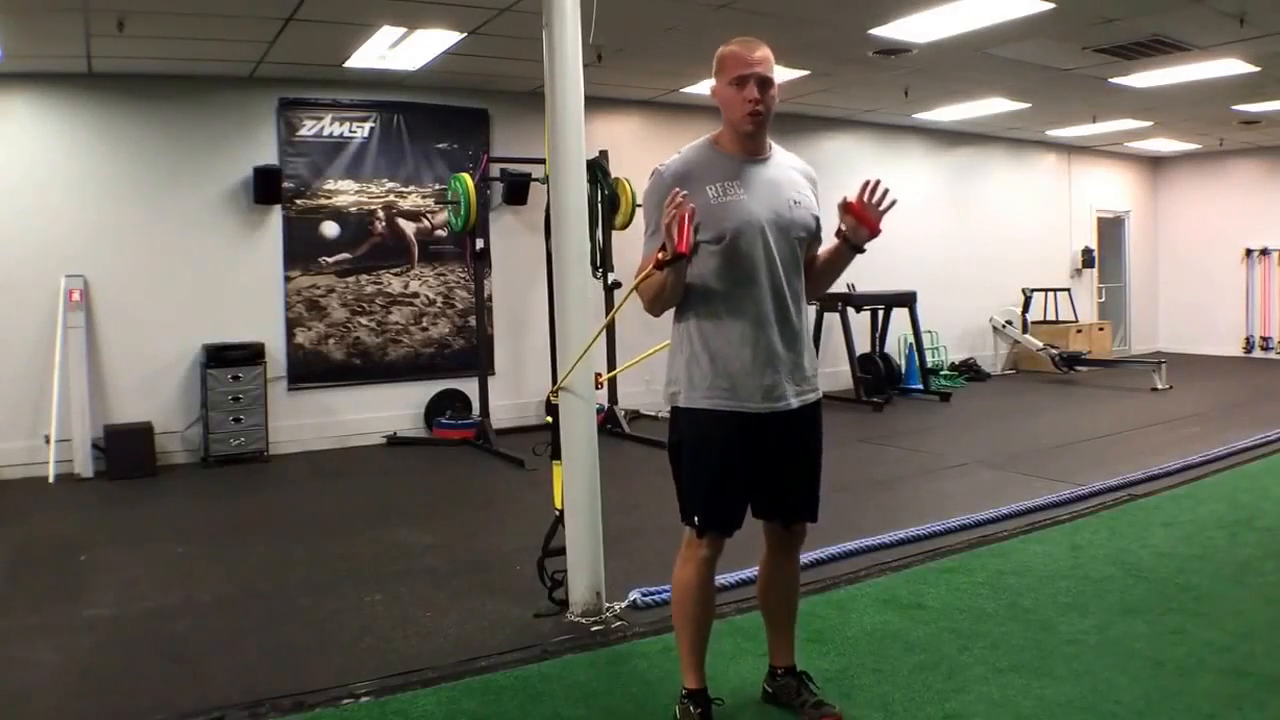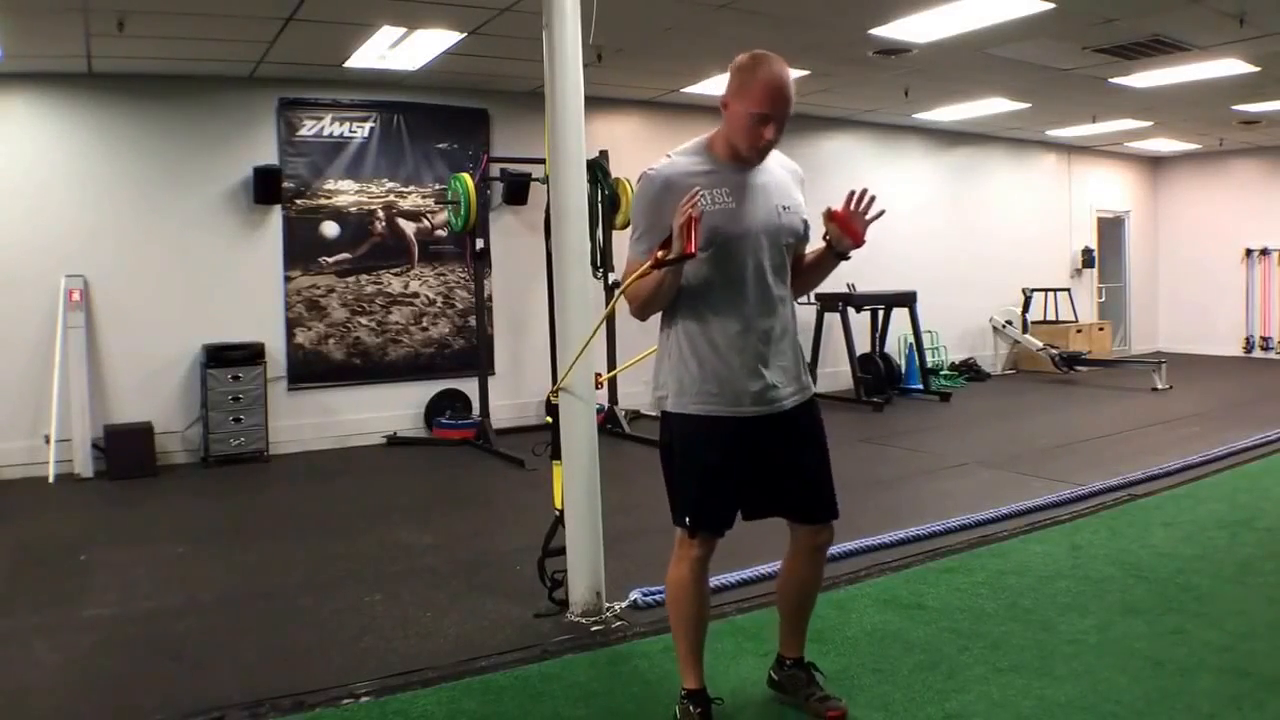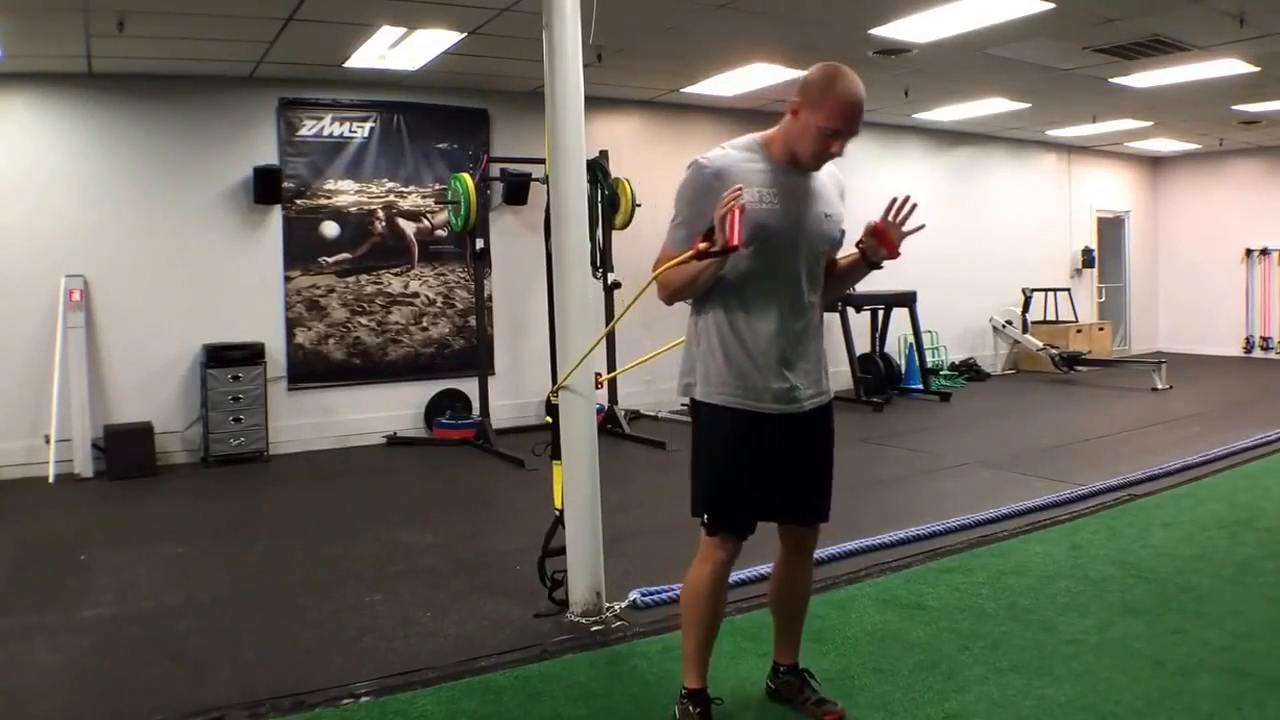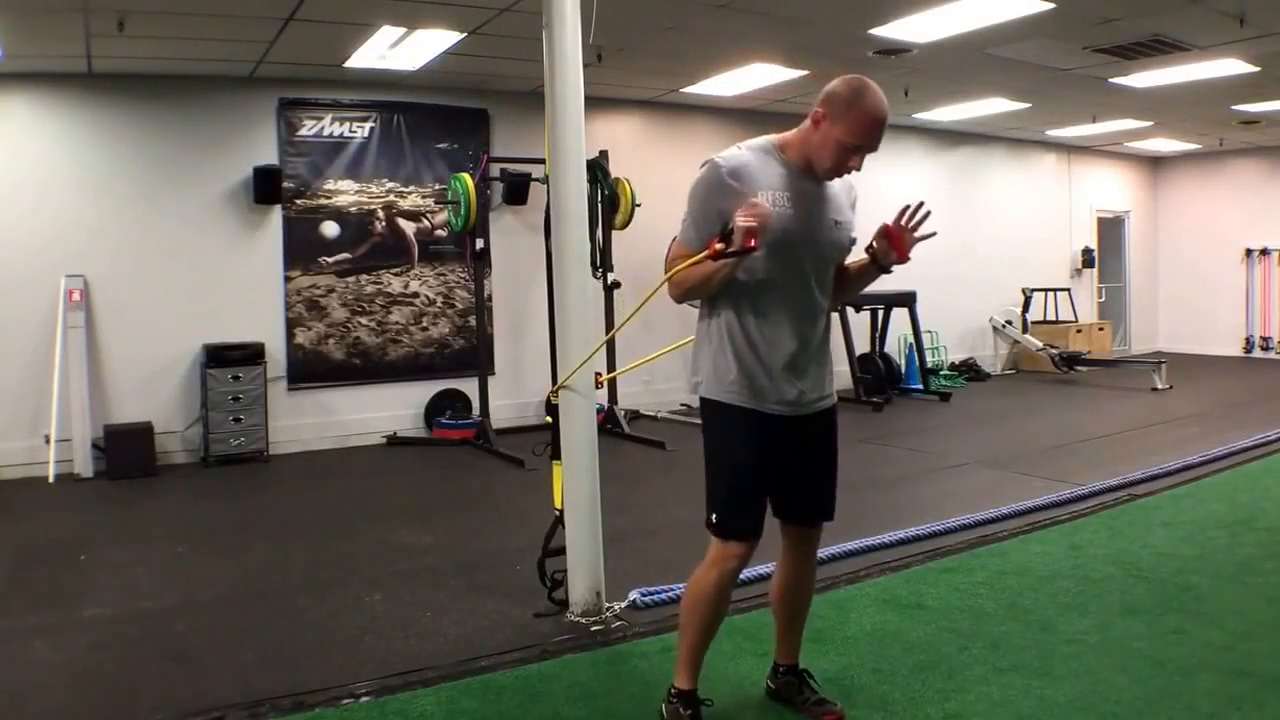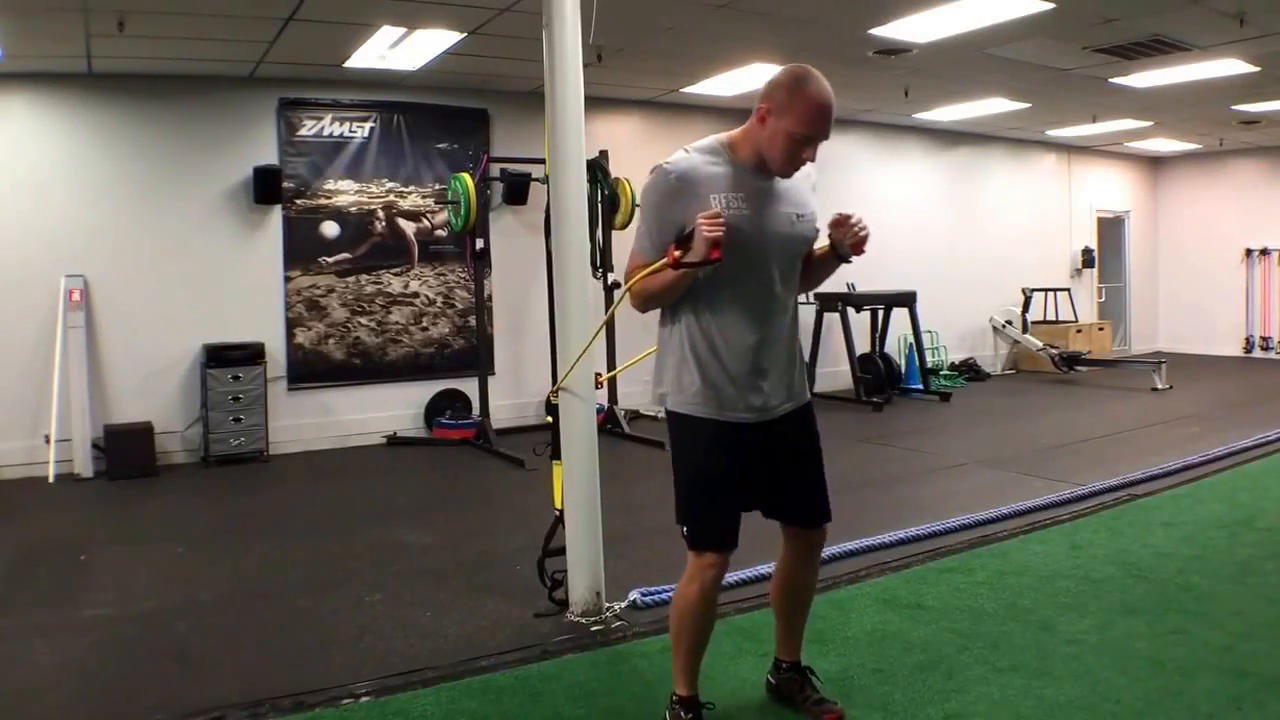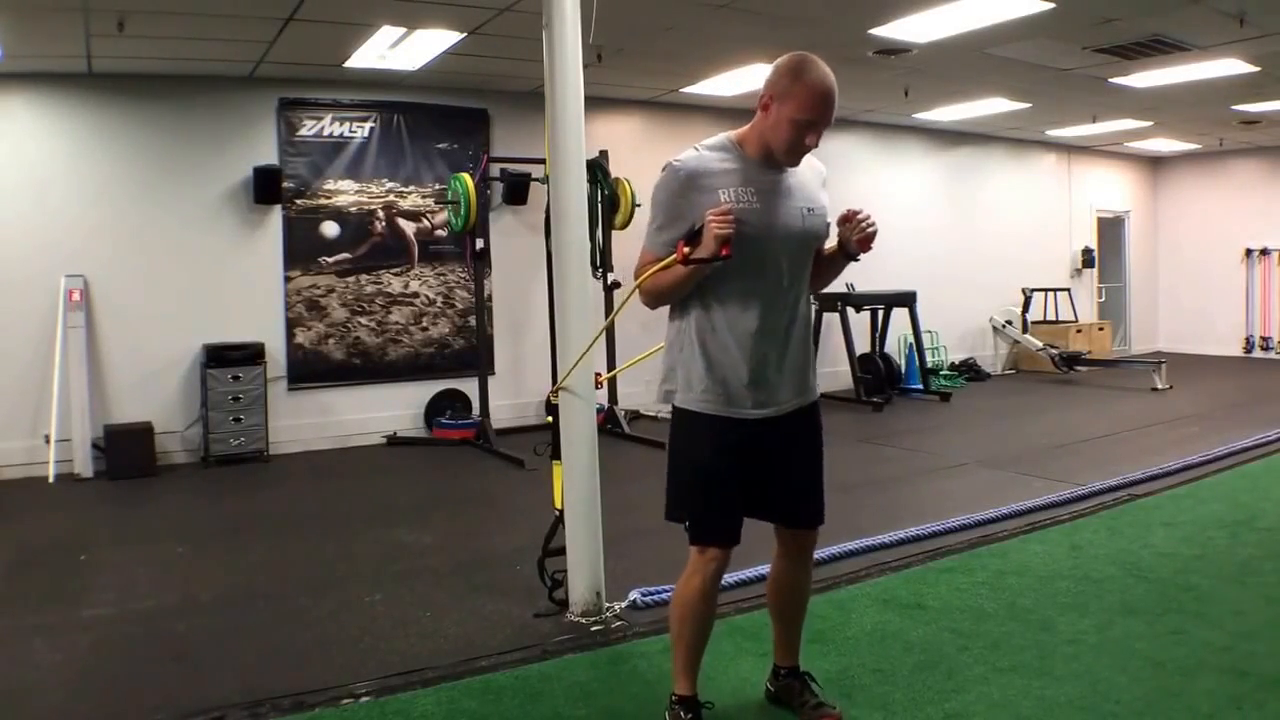
dt=0.4s
person 1, frame 1
left shoulder: (800, 174)
right shoulder: (678, 176)
right elbow: (653, 301)
left wrist: (851, 242)
right wrist: (674, 256)
left hip: (795, 393)
right hip: (712, 398)
left knee: (787, 536)
right knee: (705, 542)
person 1, frame 2
left shoulder: (789, 176)
right shoulder: (668, 180)
right elbow: (638, 302)
left wrist: (836, 249)
right wrist: (674, 254)
left hip: (787, 393)
right hip: (701, 401)
left knee: (814, 531)
right knee: (696, 544)
left ankle: (792, 664)
person 1, frame 3
left shoulder: (831, 185)
right shoulder: (715, 172)
right elbow: (667, 286)
left wrist: (869, 257)
right wrist: (718, 248)
left hip: (806, 395)
right hip: (729, 396)
left knee: (802, 538)
right knee: (720, 544)
person 1, frame 4
left shoulder: (841, 193)
right shoulder: (729, 173)
right elbow: (679, 284)
left wrist: (880, 259)
right wrist: (733, 251)
left hip: (812, 395)
right hip: (738, 394)
left knee: (804, 537)
right knee: (732, 548)
person 1, frame 5
left shoulder: (800, 183)
right shoulder: (681, 176)
right elbow: (640, 293)
left wrist: (836, 253)
right wrist: (693, 258)
left hip: (786, 397)
right hip: (707, 404)
left knee: (808, 535)
right knee: (710, 559)
person 1, frame 6
left shoulder: (812, 178)
right shoulder: (691, 174)
right elbow: (650, 290)
left wrist: (845, 250)
right wrist: (703, 255)
left hip: (794, 398)
right hip: (713, 402)
left knee: (799, 540)
right knee: (710, 555)
